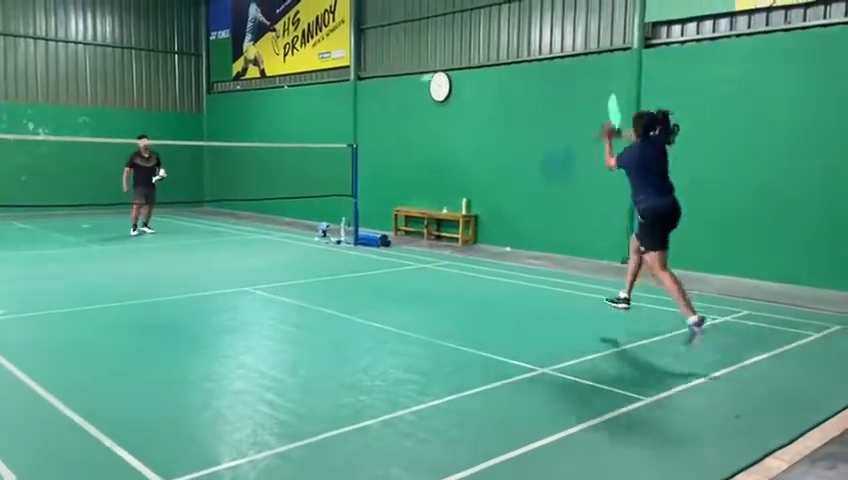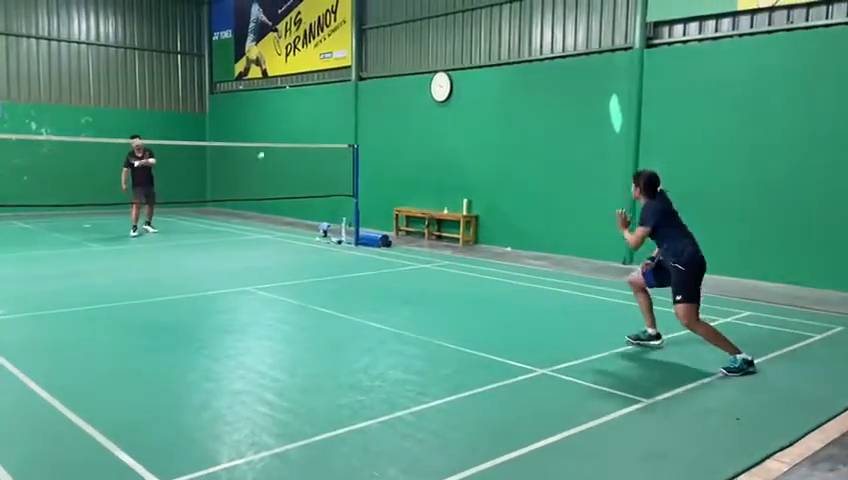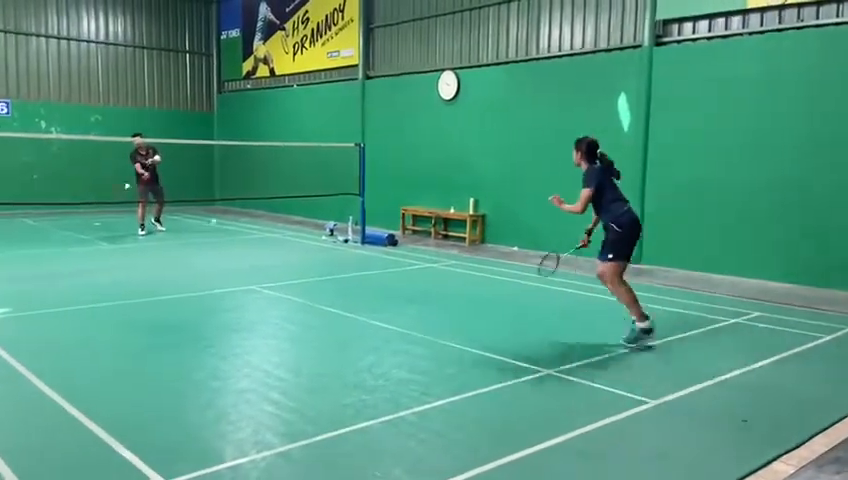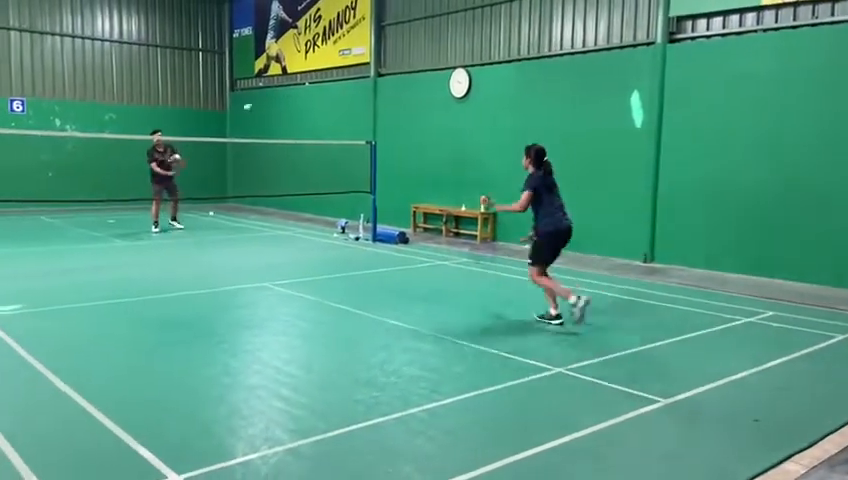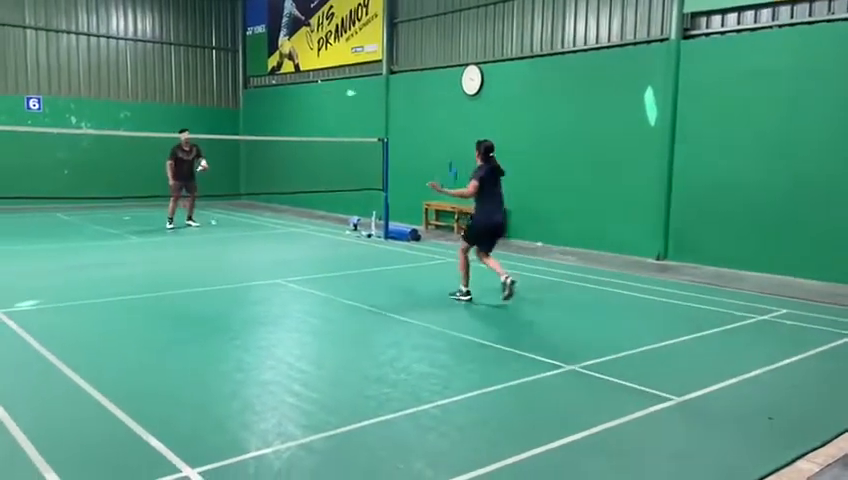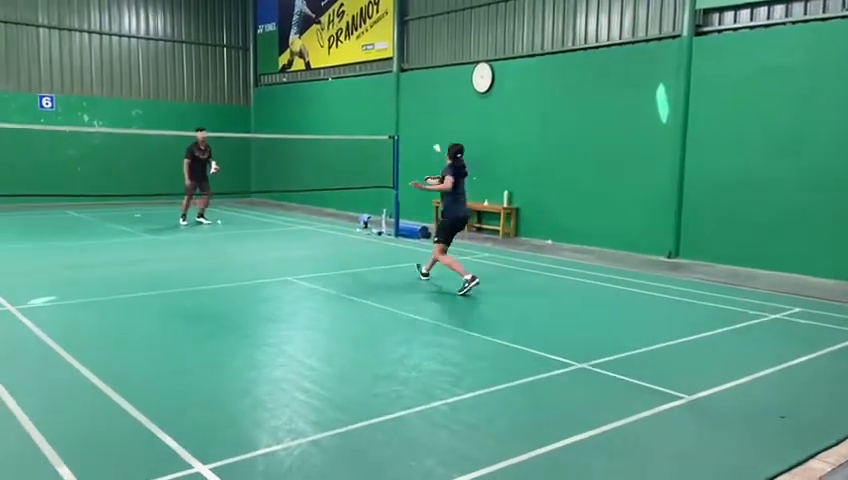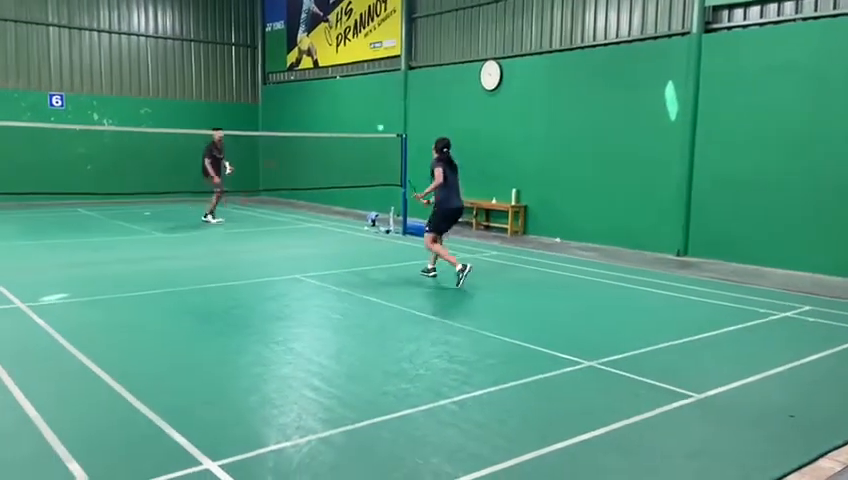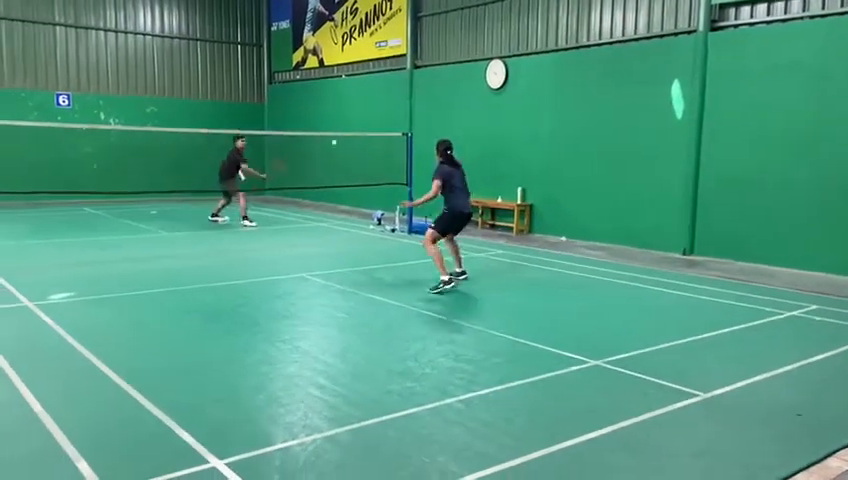
dt=0.3s
person 1, frame 1
left shoulder: (632, 151)
right shoulder: (657, 141)
left elbow: (610, 164)
left wrist: (608, 142)
right wrist: (619, 134)
left hip: (651, 212)
right hip: (668, 208)
left knee: (659, 269)
right knee: (635, 245)
left ankle: (694, 319)
right ankle: (624, 296)
person 1, frame 2
left shoulder: (653, 208)
right shoulder: (657, 204)
left elbow: (634, 243)
left wrist: (624, 228)
right wrist: (655, 259)
left hip: (687, 264)
right hip: (674, 262)
left knee: (688, 320)
right knee: (635, 281)
left ankle: (742, 358)
right ankle: (652, 333)
person 1, frame 3
left shoulder: (593, 173)
right shoulder: (597, 171)
left elbow: (580, 208)
left wrist: (561, 204)
right wrist: (589, 231)
left hip: (624, 226)
right hip: (619, 226)
left knee: (612, 278)
right knee: (603, 274)
left ankle: (643, 324)
right ankle: (640, 320)
person 1, frame 4
left shoulder: (533, 178)
right shoulder: (546, 176)
left elbow: (521, 207)
left wrist: (498, 207)
right wrist: (537, 230)
left hip: (549, 231)
right hip: (562, 228)
left knee: (535, 276)
right knee: (539, 270)
left ankle: (576, 299)
right ankle: (554, 312)
person 1, frame 5
left shoulder: (480, 171)
right shoulder: (493, 170)
left elbow: (469, 192)
left wrist: (443, 191)
left hip: (484, 220)
right hip: (499, 221)
left knee: (463, 250)
right knee: (483, 255)
left ankle: (464, 291)
right ankle: (506, 278)
person 1, frame 6
left shoulder: (449, 169)
right shoulder: (458, 170)
left elbow: (447, 186)
left wrist: (425, 187)
right wrist: (431, 180)
left hip: (452, 216)
right hip: (462, 215)
left knee: (439, 254)
right knee: (436, 237)
left ankle: (468, 278)
right ankle: (426, 271)
person 1, frame 7
left shoulder: (437, 162)
right shoulder: (451, 164)
left elbow: (439, 180)
left wrist: (424, 194)
right wrist: (430, 200)
left hip: (445, 207)
right hip: (457, 207)
left knee: (430, 243)
right knee: (436, 235)
left ankle: (460, 267)
right ankle: (431, 268)
person 1, frame 8
left shoulder: (441, 169)
right shoulder: (458, 167)
left elbow: (434, 192)
left wrist: (415, 203)
left hip: (454, 211)
right hip: (466, 212)
left knee: (429, 241)
right knee: (448, 237)
left ankle: (445, 280)
right ankle: (460, 271)
